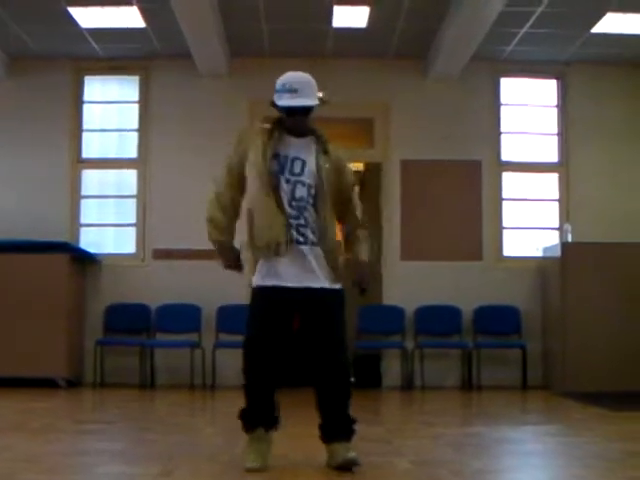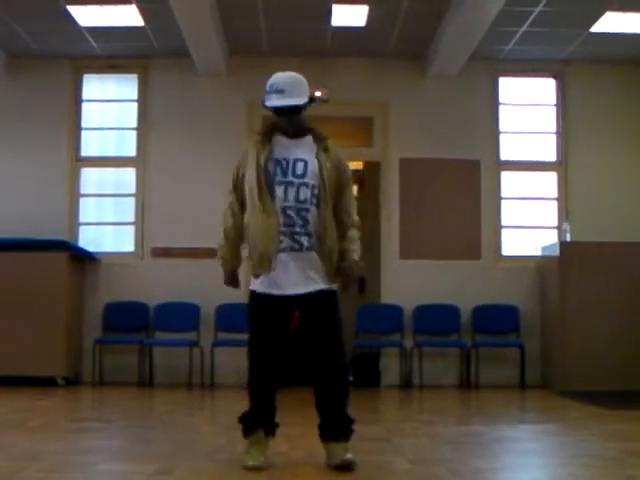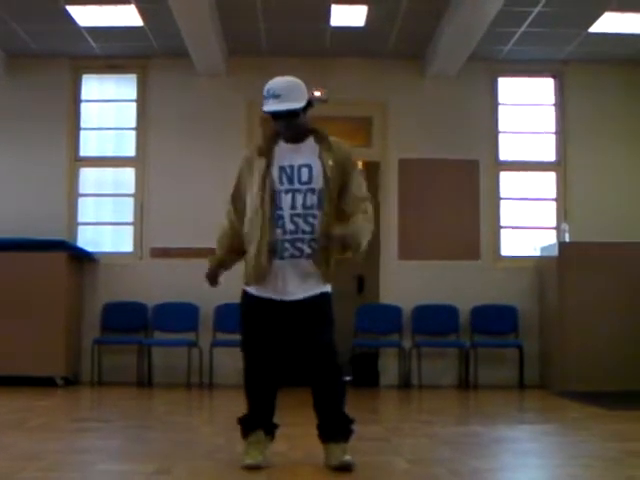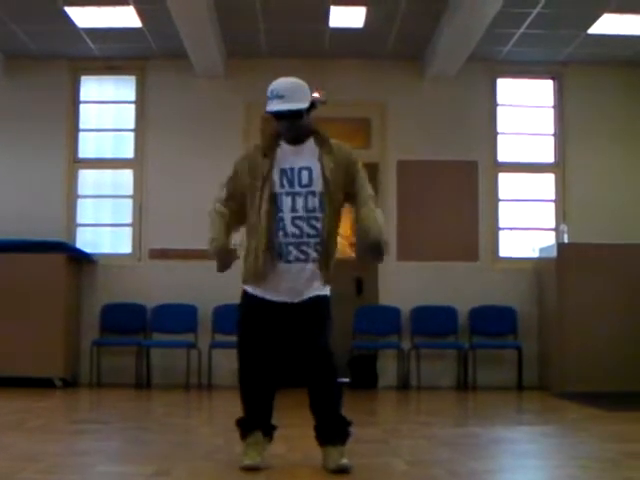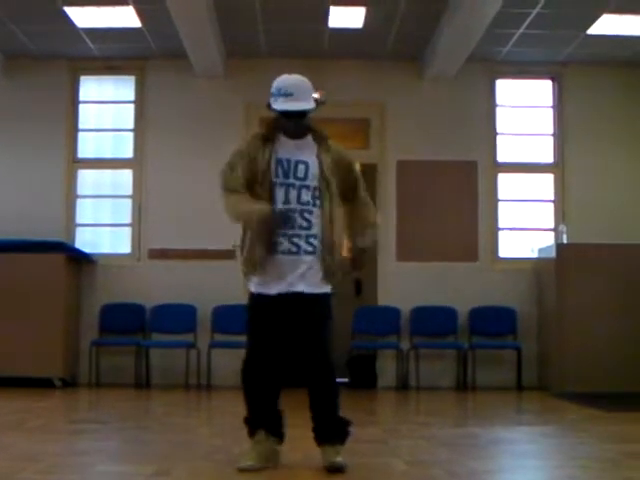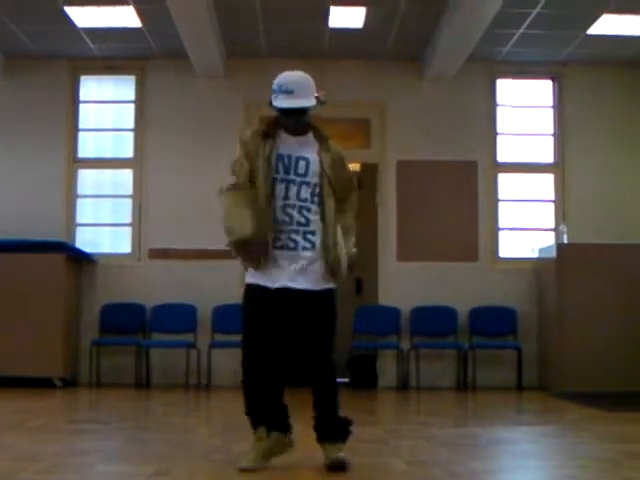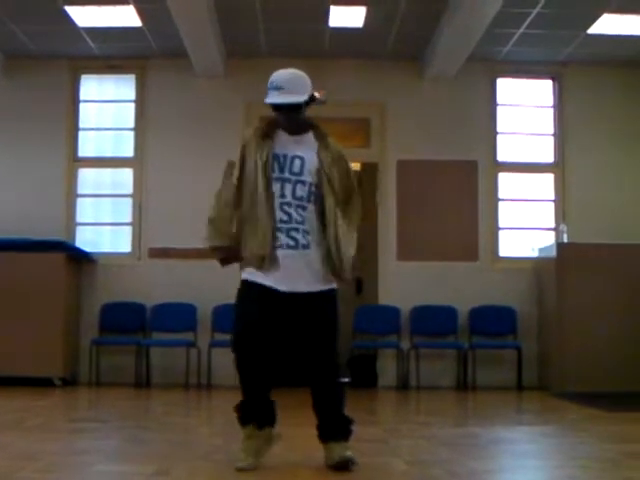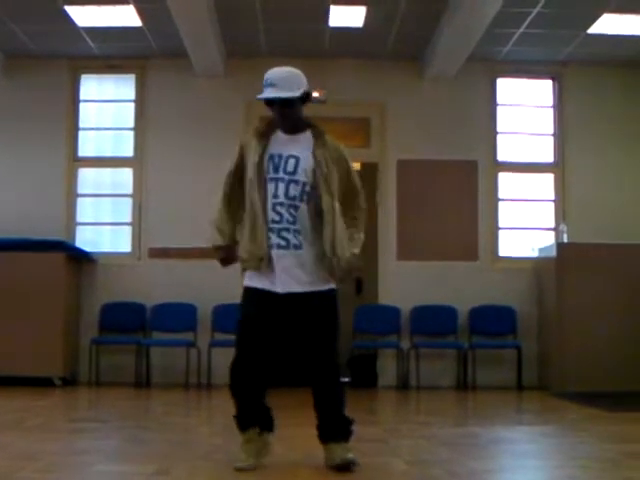
dt=0.1s
person 1, frame 1
left shoulder: (329, 160)
right shoulder: (254, 142)
left elbow: (350, 213)
right elbow: (227, 194)
left wrist: (359, 256)
right wrist: (222, 240)
left hip: (323, 276)
right hip: (272, 273)
left knee: (331, 361)
right knee: (259, 359)
left ankle: (337, 440)
right ankle: (259, 435)
person 1, frame 2
left shoulder: (330, 157)
right shoulder: (254, 153)
left elbow: (346, 215)
right elbow: (236, 212)
left wrist: (350, 257)
right wrist: (228, 261)
left hip: (319, 277)
right hip: (269, 279)
left knee: (330, 362)
right knee: (263, 363)
left ankle: (336, 440)
right ankle: (258, 438)
person 1, frame 3
left shoulder: (336, 154)
right shoulder: (257, 159)
left elbow: (358, 202)
right elbow: (237, 216)
left wrist: (354, 233)
right wrist: (219, 258)
left hip: (312, 282)
right hip: (263, 282)
left knee: (324, 363)
right knee: (260, 366)
left ankle: (335, 440)
right ankle: (258, 438)
person 1, frame 4
left shoulder: (337, 157)
right shoulder: (256, 159)
left elbow: (363, 198)
right elbow: (227, 204)
left wrist: (373, 234)
right wrist: (219, 243)
left hip: (312, 285)
right hip: (263, 284)
left knee: (320, 365)
right knee: (255, 367)
left ankle: (333, 444)
right ankle: (256, 439)
person 1, frame 5
left shoulder: (331, 155)
right shoulder: (255, 148)
left elbow: (357, 201)
right elbow: (232, 188)
left wrist: (362, 242)
right wrist: (259, 215)
left hip: (315, 278)
right hip: (267, 277)
left knee: (319, 363)
right knee: (260, 365)
left ankle: (331, 442)
right ankle: (264, 440)
person 1, frame 6
left shoulder: (329, 154)
right shoulder: (256, 143)
left elbow: (345, 202)
right elbow: (236, 189)
left wrist: (344, 249)
right wrist: (241, 231)
left hip: (316, 275)
right hip: (266, 272)
left knee: (321, 361)
right knee: (259, 359)
left ankle: (332, 441)
right ankle: (271, 432)
person 1, frame 7
left shoulder: (329, 152)
right shoulder: (255, 144)
left elbow: (348, 204)
right elbow: (230, 195)
left wrist: (346, 252)
right wrist: (222, 241)
left hip: (316, 277)
right hip: (263, 271)
left knee: (322, 363)
right knee: (250, 350)
left ankle: (335, 440)
right ankle: (257, 430)
person 1, frame 8
left shoulder: (329, 151)
right shoulder: (253, 145)
left elbow: (353, 205)
right elbow: (233, 195)
left wrist: (348, 251)
right wrist: (227, 239)
left hip: (315, 277)
right hip: (263, 274)
left knee: (323, 364)
right knee: (247, 360)
left ankle: (336, 441)
right ankle: (255, 435)
